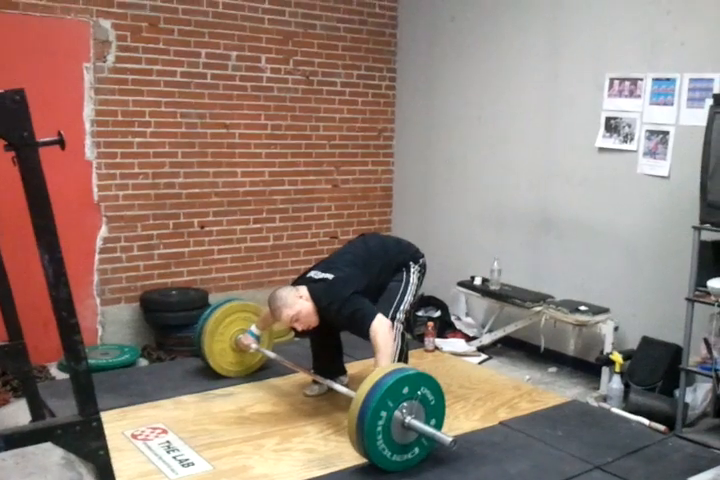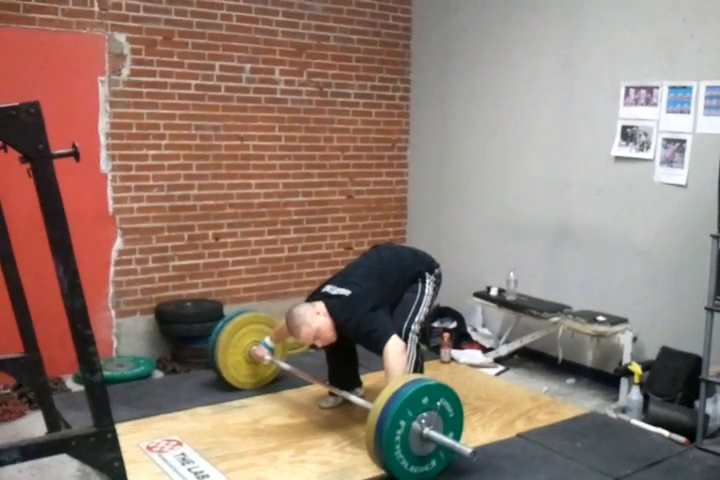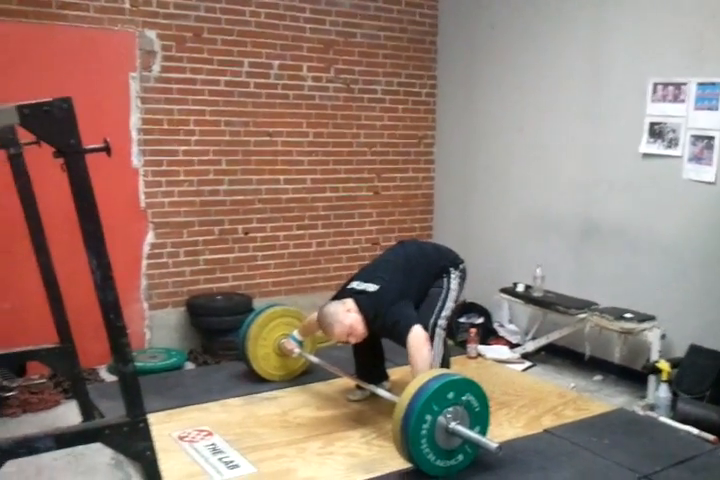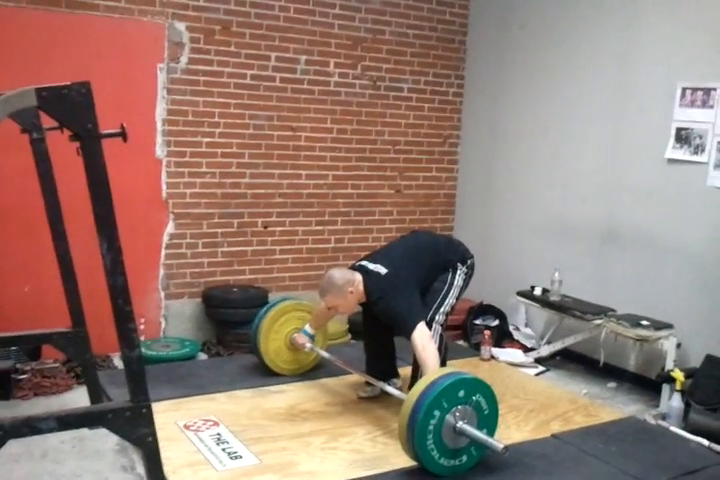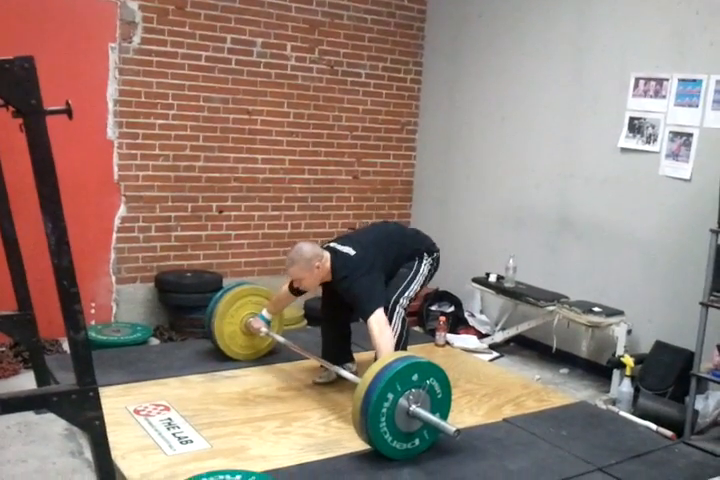
dt=1s
person 1, frame 1
left shoulder: (334, 299)
right shoulder: (298, 290)
left elbow: (383, 327)
right elbow: (275, 309)
right wrist: (253, 333)
left hip: (405, 263)
right hip: (369, 256)
left knee: (392, 320)
right knee: (322, 320)
right ankle: (331, 375)
person 1, frame 2
left shoulder: (353, 314)
right shoulder: (313, 307)
left elbow: (396, 347)
right elbow: (290, 323)
right wrist: (267, 345)
left hip: (420, 274)
right hip: (384, 264)
left knee: (404, 332)
right knee: (339, 332)
right ankle: (347, 387)
person 1, frame 3
left shoulder: (383, 308)
right shoulder: (342, 303)
left elbow: (418, 338)
right elbow: (318, 318)
right wrist: (295, 338)
left hip: (445, 269)
right hip: (409, 261)
left knee: (432, 327)
right knee: (366, 327)
right ankle: (374, 380)
person 1, frame 4
left shoulder: (388, 293)
right shoulder: (351, 279)
left elbow: (422, 339)
right elbow: (326, 307)
right wrist: (307, 332)
left hip: (454, 263)
right hip: (420, 256)
left knee: (429, 322)
right knee: (374, 316)
right ankle: (384, 378)
person 1, frame 5
left shoulder: (353, 275)
right shoulder: (319, 260)
left elbow: (377, 322)
right elbow: (288, 291)
right wrist: (264, 317)
left hip: (420, 256)
right hip: (385, 251)
left knee: (392, 306)
right knee: (333, 301)
right ankle: (340, 362)
